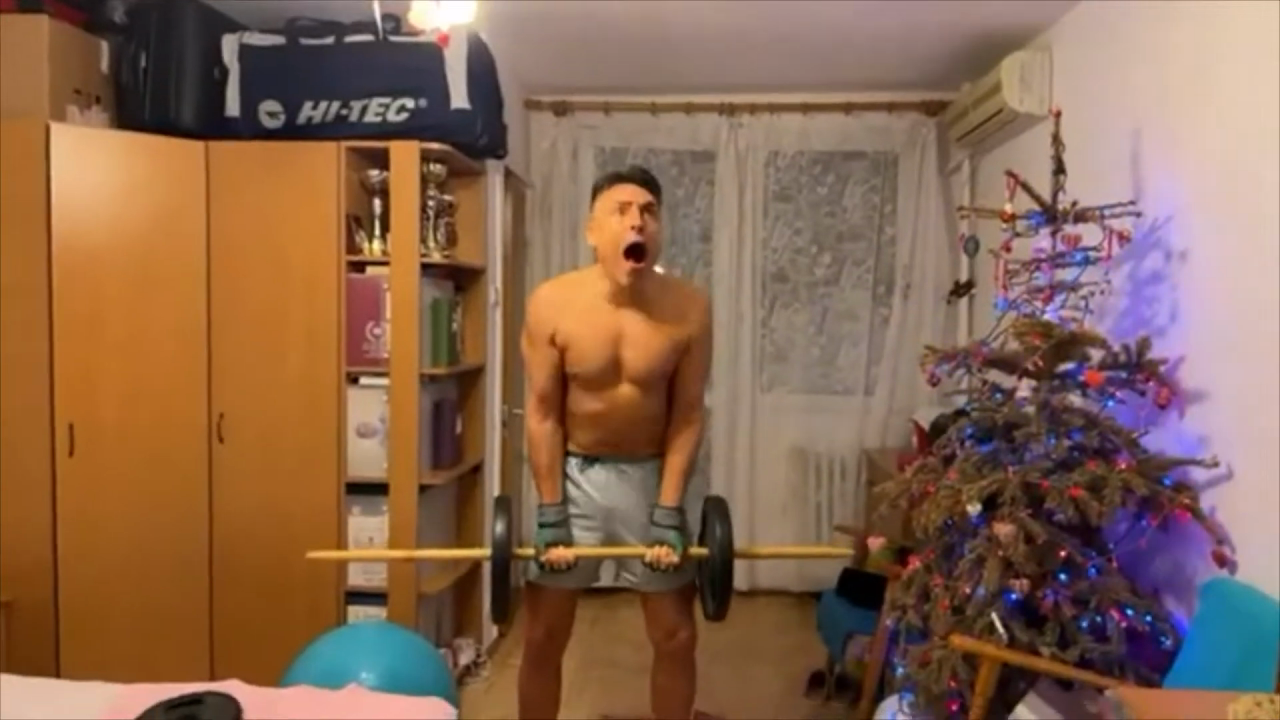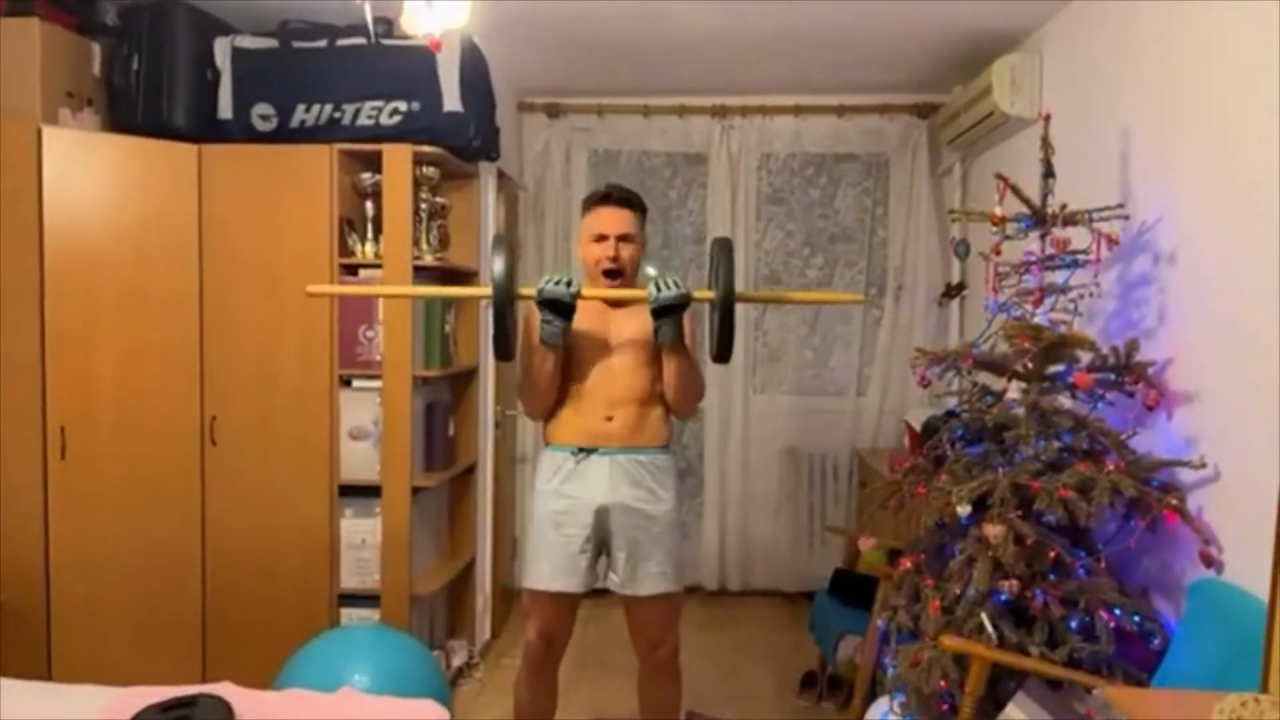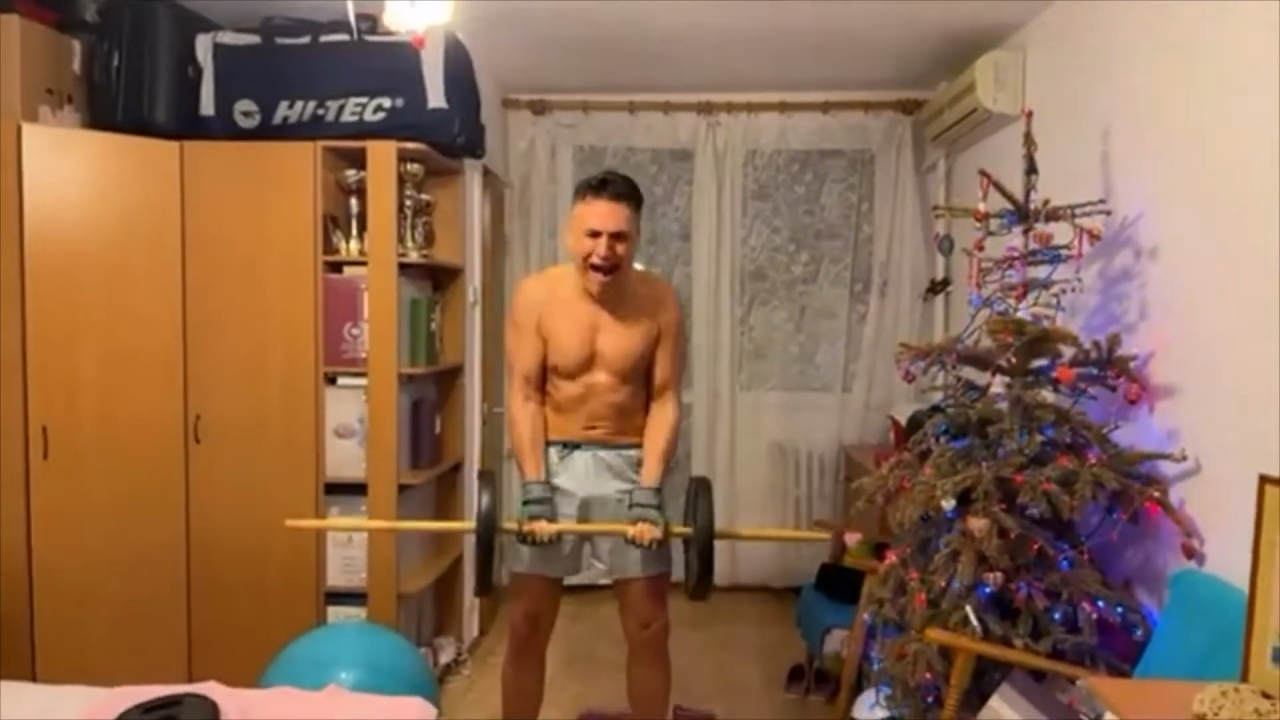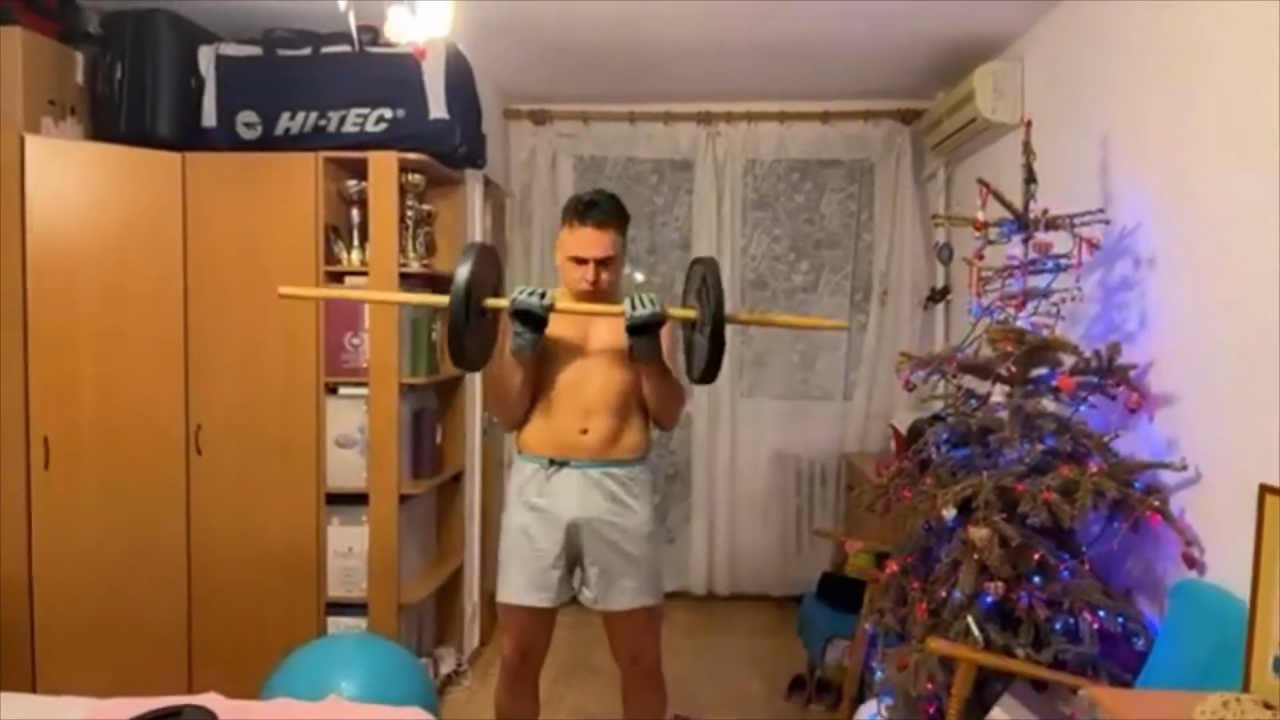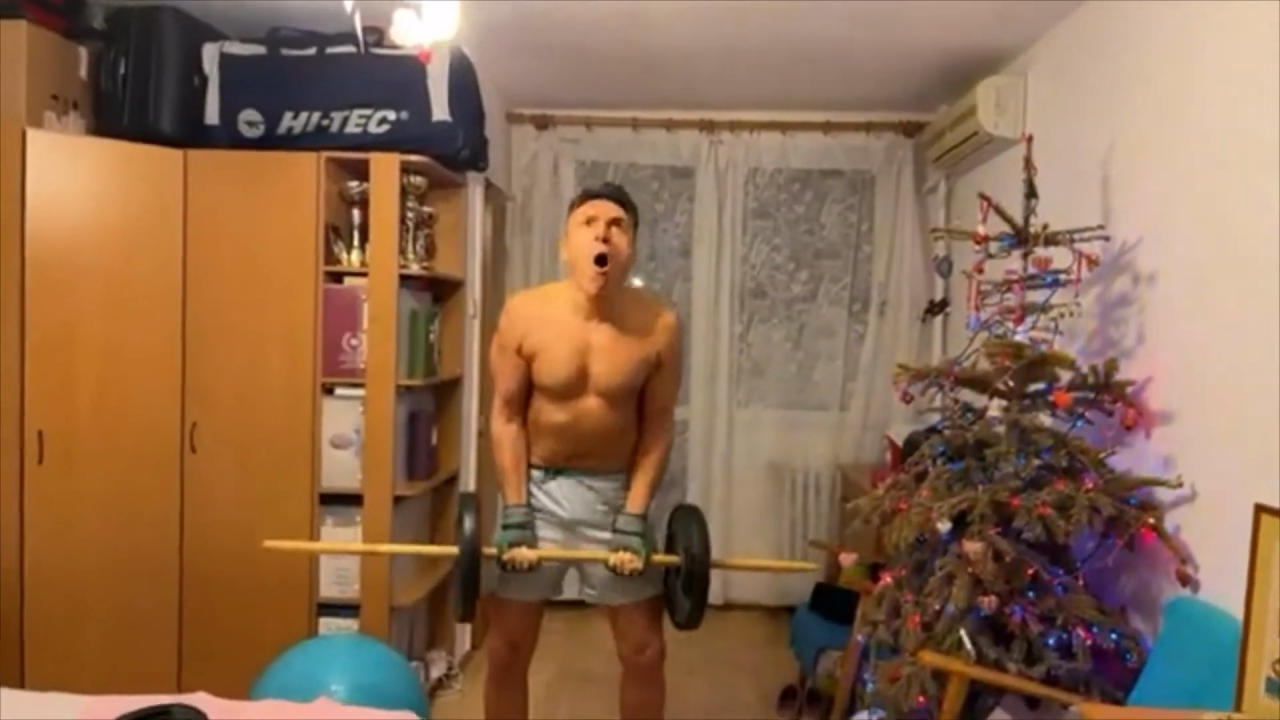
dt=1s
person 1, frame 1
left shoulder: (689, 307)
right shoulder: (552, 303)
left elbow: (687, 416)
right elbow: (542, 414)
left wrist: (669, 513)
right wrist: (550, 517)
left hip: (648, 476)
right hip: (574, 474)
left knee: (676, 637)
right knee: (542, 637)
person 1, frame 2
left shoulder: (661, 305)
right shoulder: (549, 304)
left elbow: (686, 404)
right elbow: (535, 404)
left wrist: (672, 327)
right wrist: (551, 326)
left hip: (644, 478)
right hip: (564, 477)
left knee: (660, 647)
right knee: (540, 643)
person 1, frame 3
left shoulder: (659, 301)
right shoulder: (535, 295)
left elbow: (664, 401)
right elbow: (525, 397)
left wrist: (649, 495)
right wrist: (534, 493)
left hip: (627, 467)
right hip: (554, 466)
left knee: (649, 628)
right knee: (526, 627)
person 1, frame 4
left shoulder: (642, 315)
right shoulder: (532, 312)
left elbow: (668, 414)
right elbow: (506, 414)
left wrist: (647, 344)
right wrist: (522, 337)
left hip: (620, 490)
right hip: (538, 487)
left knee: (641, 659)
right knee: (518, 655)
person 1, frame 5
left shoulder: (660, 324)
right shoulder: (524, 313)
left elbow: (657, 426)
right elbow: (507, 417)
left wrist: (634, 520)
right wrist: (514, 516)
left hip: (614, 492)
right hip: (539, 488)
left knee: (644, 651)
right knee: (506, 650)
